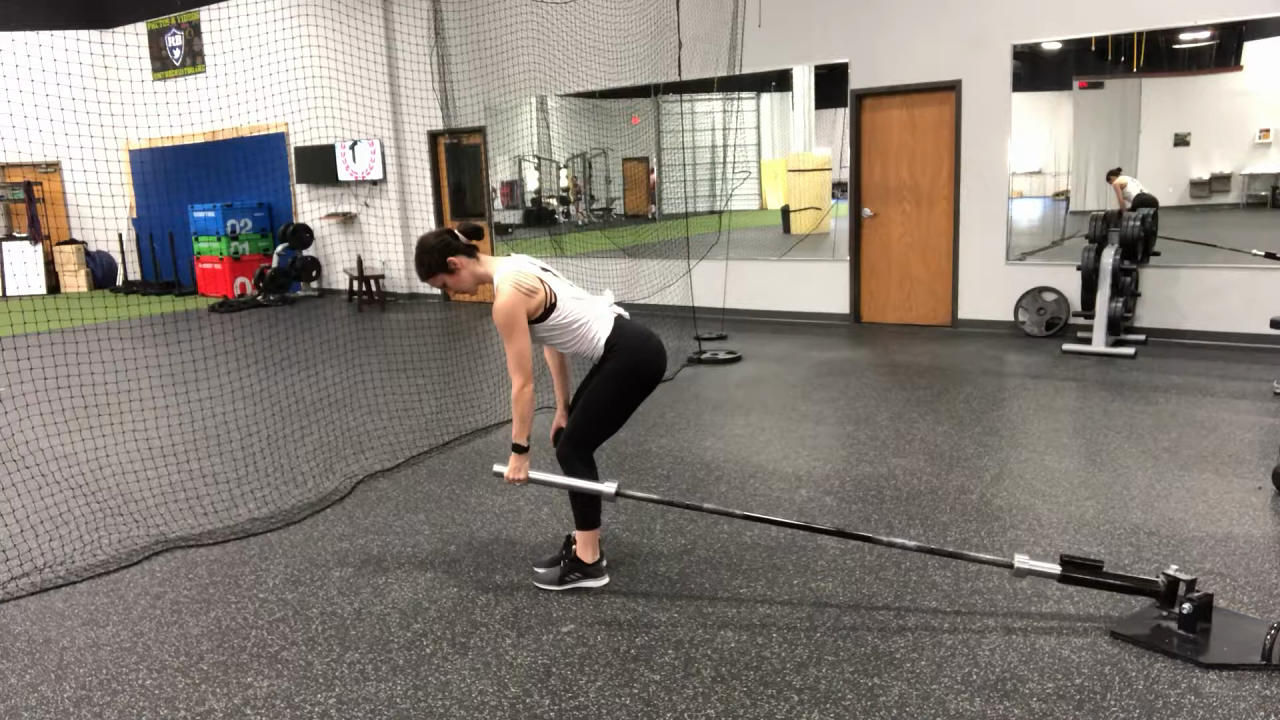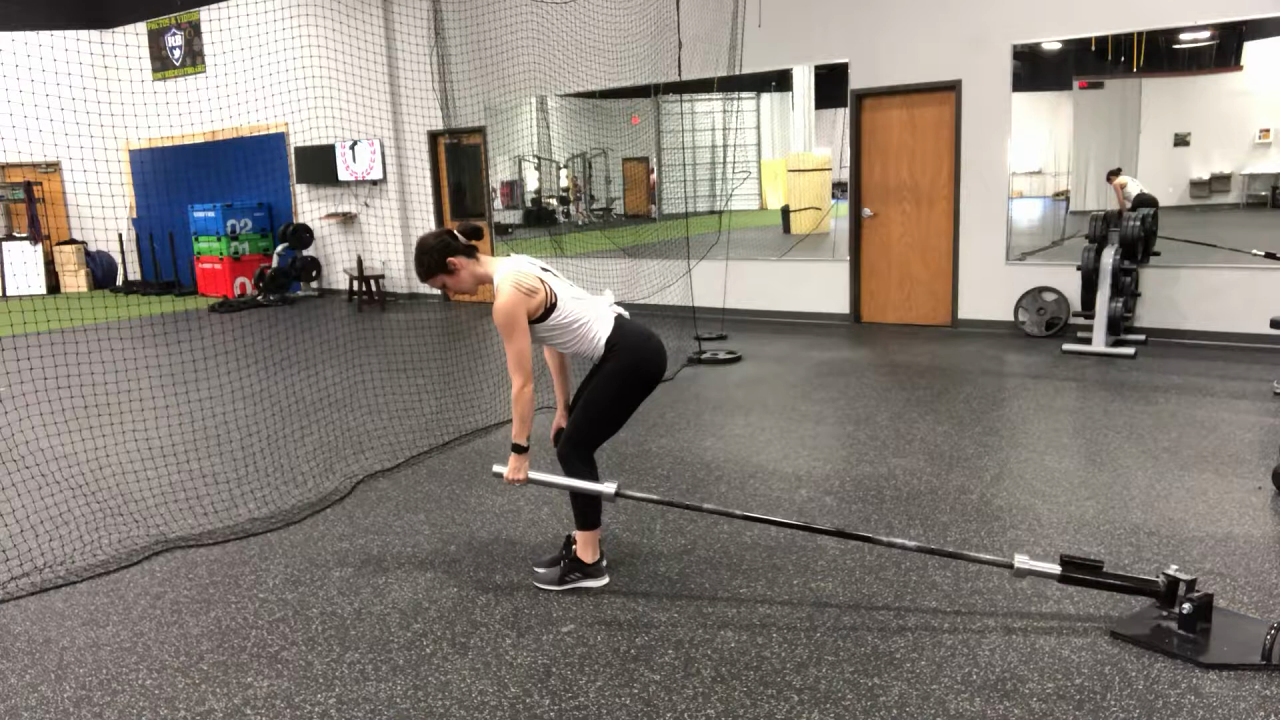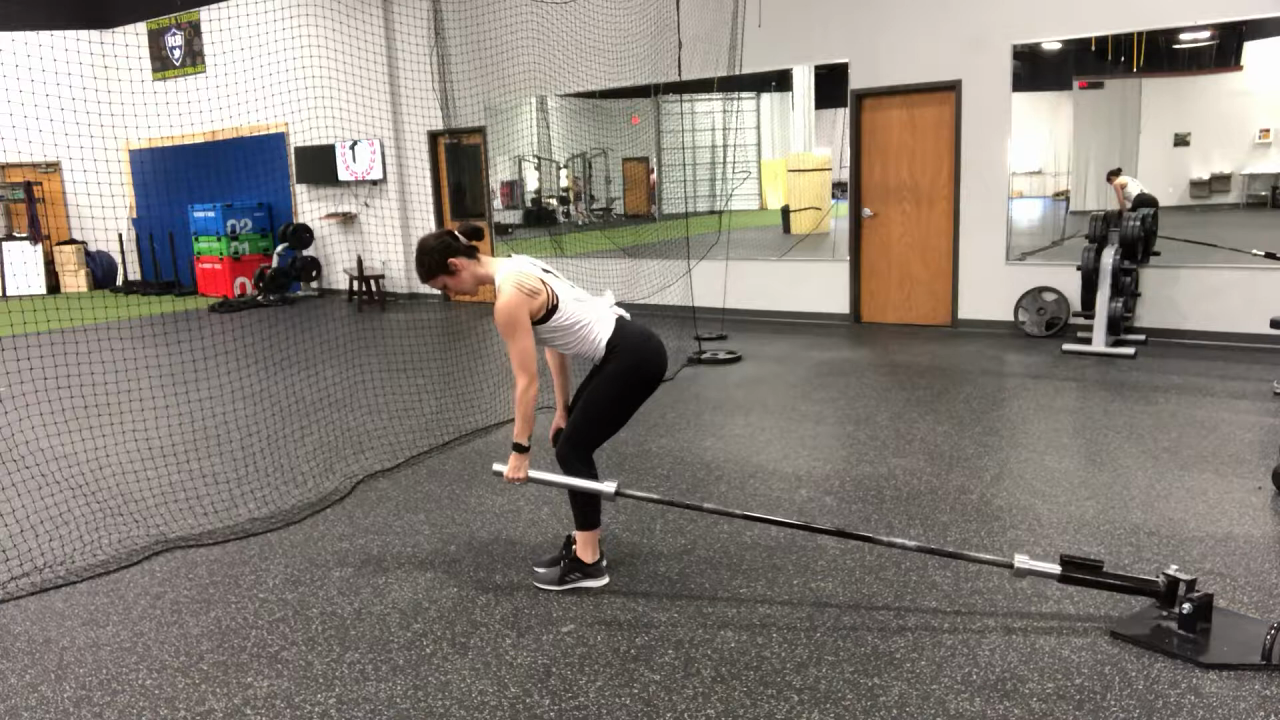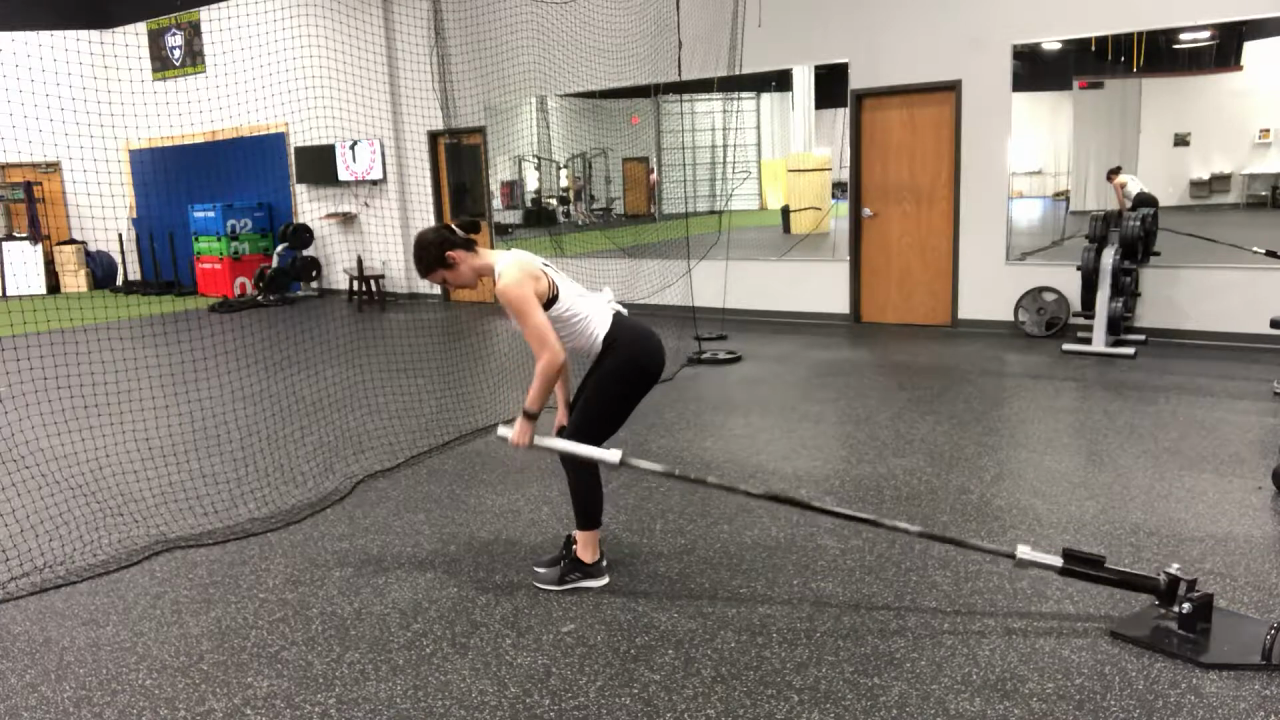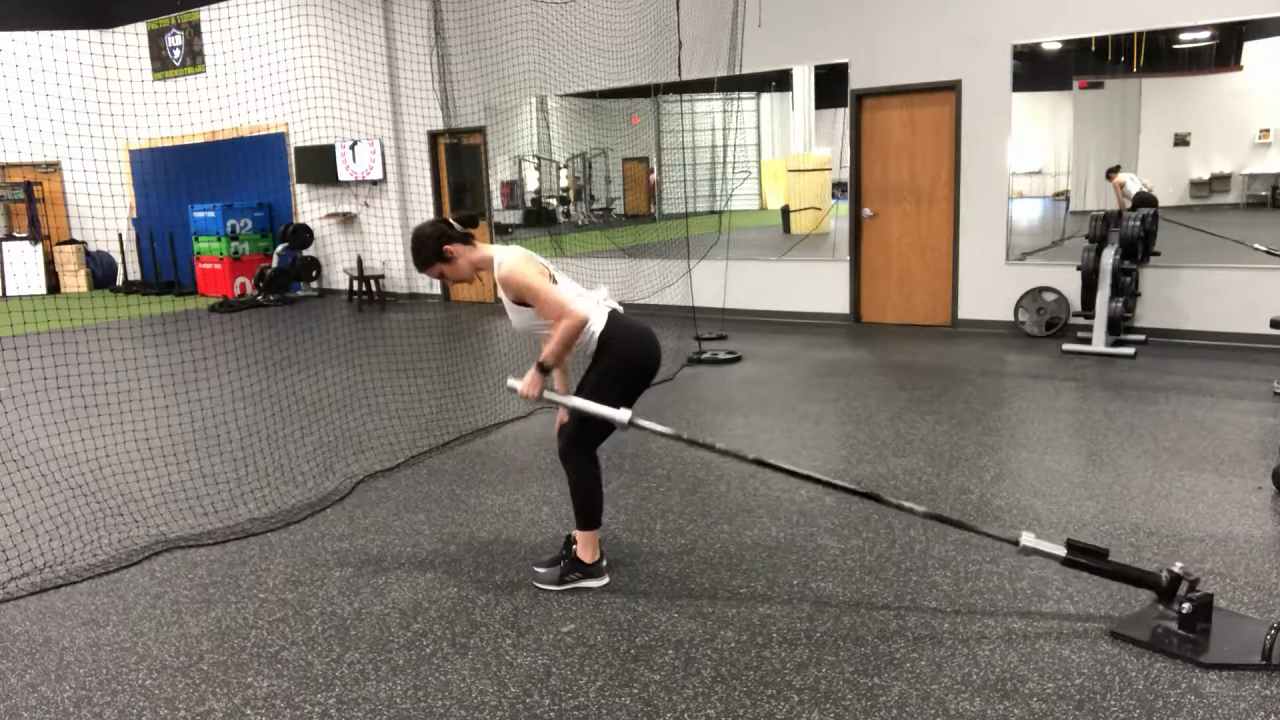
dt=0.2s
person 1, frame 1
left shoulder: (508, 295)
right shoulder: (515, 267)
left elbow: (523, 383)
left wrist: (519, 451)
right wrist: (563, 408)
left hip: (633, 356)
right hip: (623, 348)
left knee: (573, 449)
right knee: (567, 440)
left ankle: (588, 563)
right ankle: (583, 543)
person 1, frame 2
left shoulder: (508, 296)
right shoulder: (514, 268)
left elbow: (523, 383)
left wrist: (519, 451)
right wrist: (563, 409)
left hip: (634, 355)
right hip: (624, 348)
left knee: (573, 449)
right knee: (569, 441)
left ankle: (588, 563)
right ankle: (583, 543)
person 1, frame 3
left shoulder: (509, 297)
right shoulder: (515, 269)
left elbow: (527, 383)
left wrist: (520, 453)
right wrist: (562, 409)
left hip: (634, 357)
right hip: (624, 350)
left knee: (572, 451)
right knee: (567, 442)
left ankle: (588, 563)
right ankle: (583, 543)
person 1, frame 4
left shoulder: (509, 280)
right shoulder: (513, 265)
left elbow: (551, 359)
right elbow: (555, 345)
left wrist: (528, 418)
right wrist: (564, 407)
left hip: (632, 353)
right hip: (622, 347)
right knee: (572, 443)
left ankle: (588, 563)
right ankle: (583, 542)
person 1, frame 5
left shoulder: (509, 269)
right shoulder: (507, 263)
left elbow: (574, 318)
right elbow: (556, 328)
left wrist: (538, 372)
left hip: (627, 349)
right hip: (619, 346)
left knee: (575, 448)
right knee: (573, 442)
left ankle: (588, 563)
right ankle: (583, 544)
